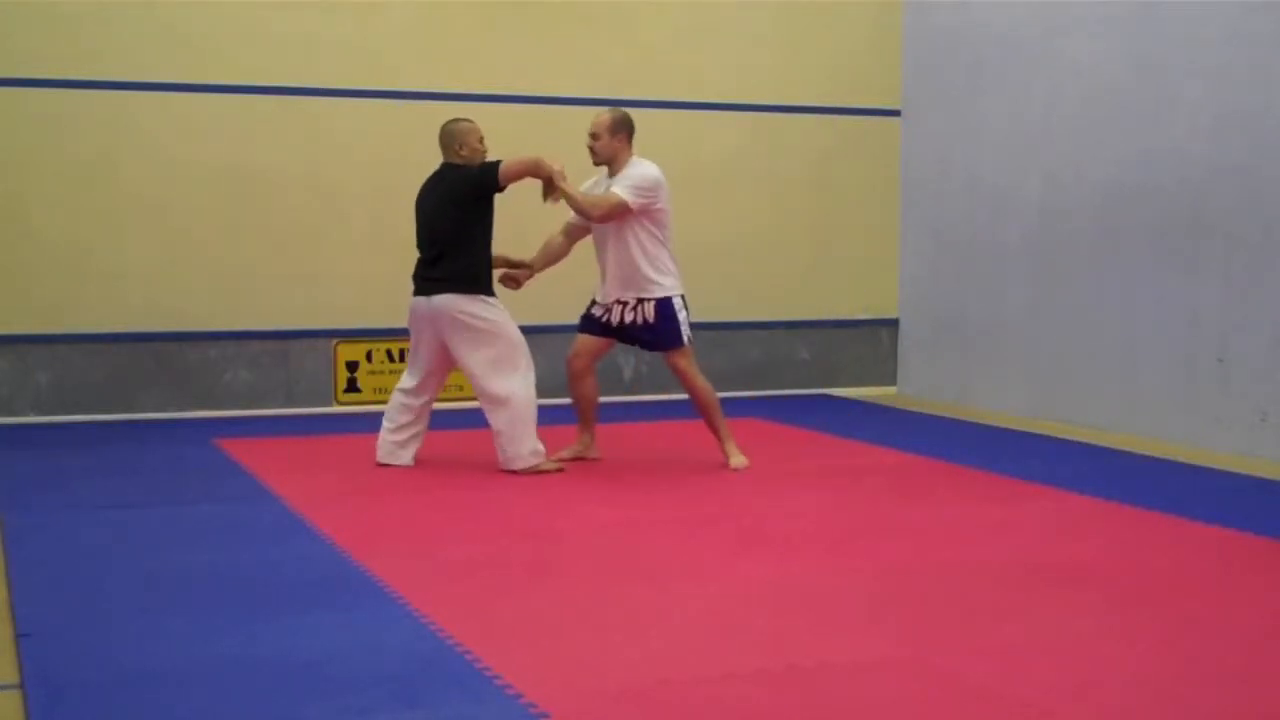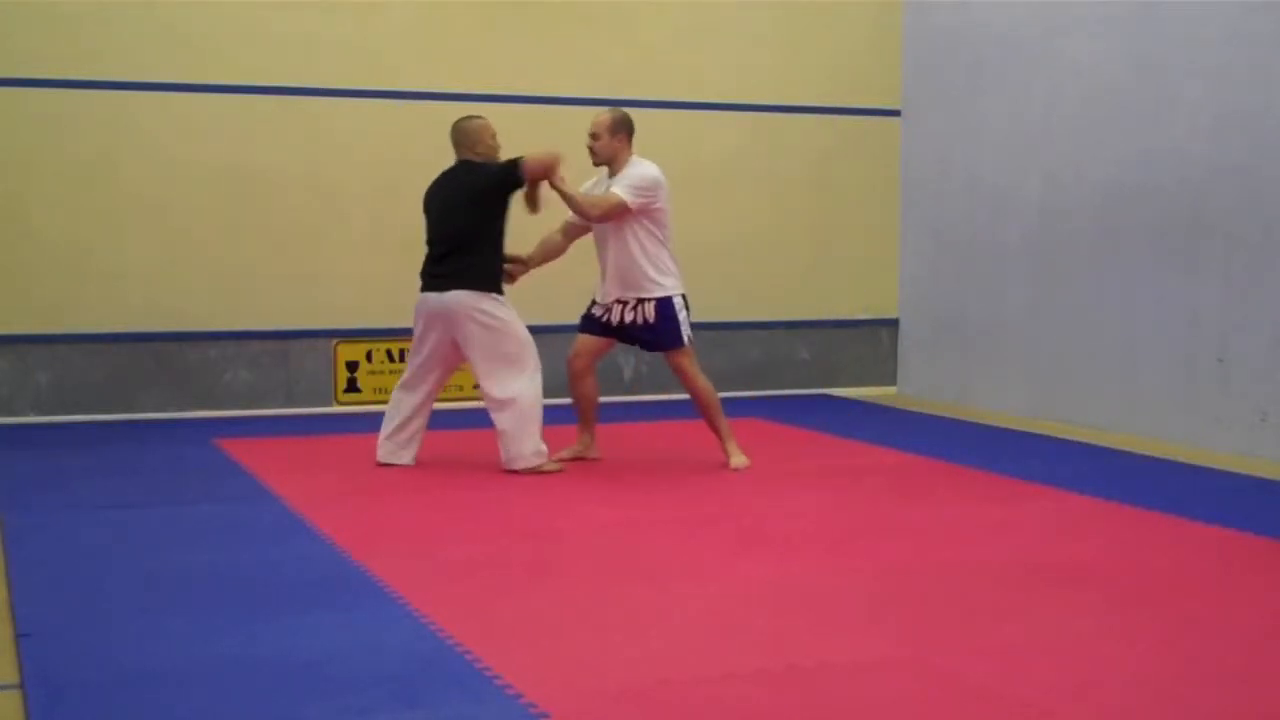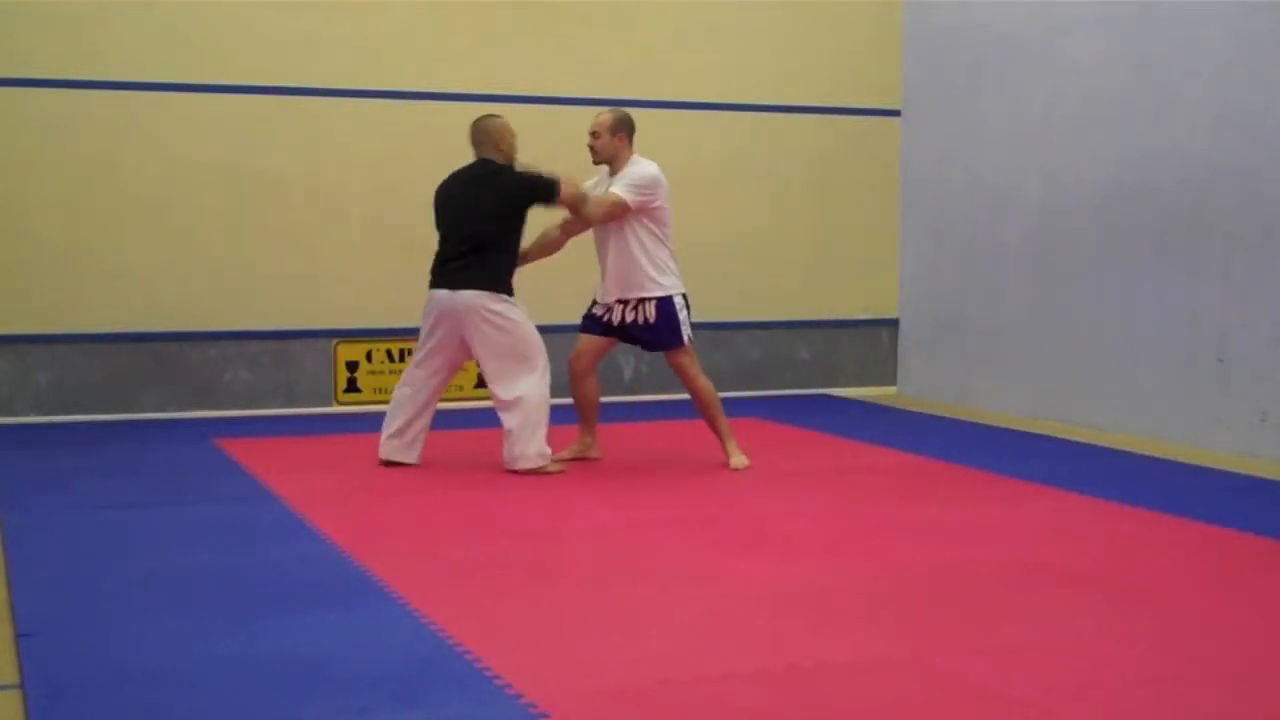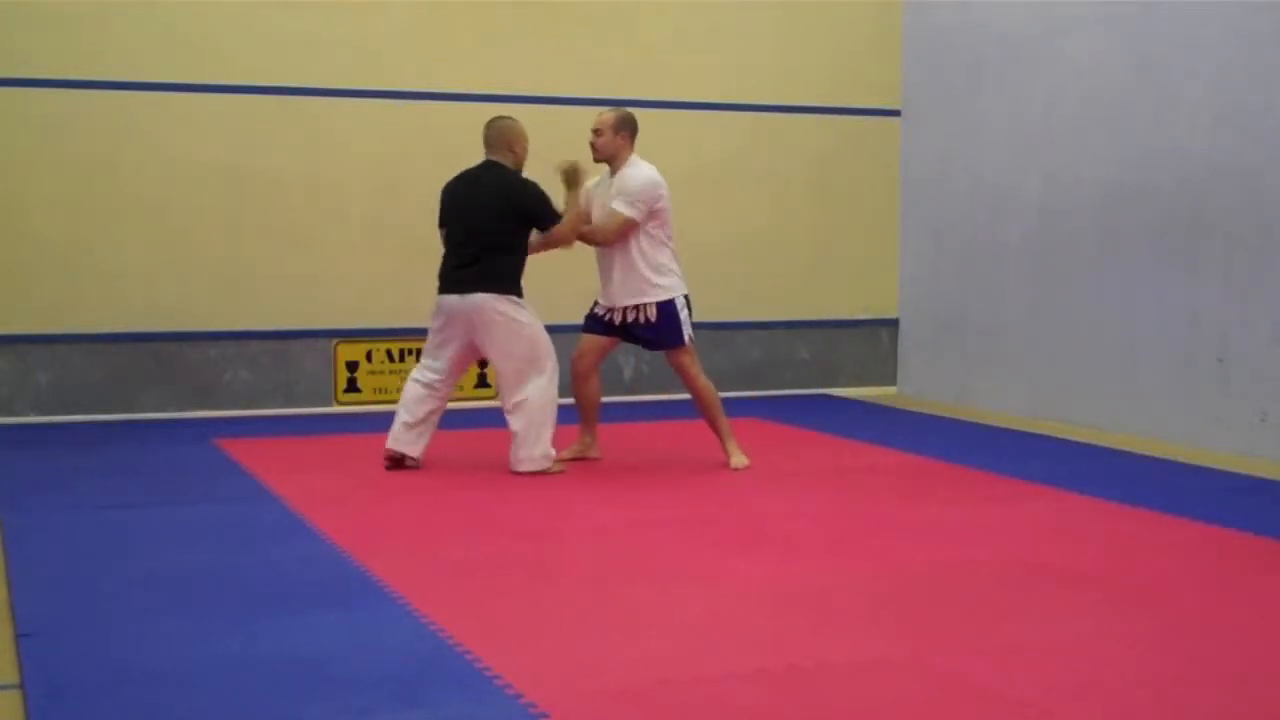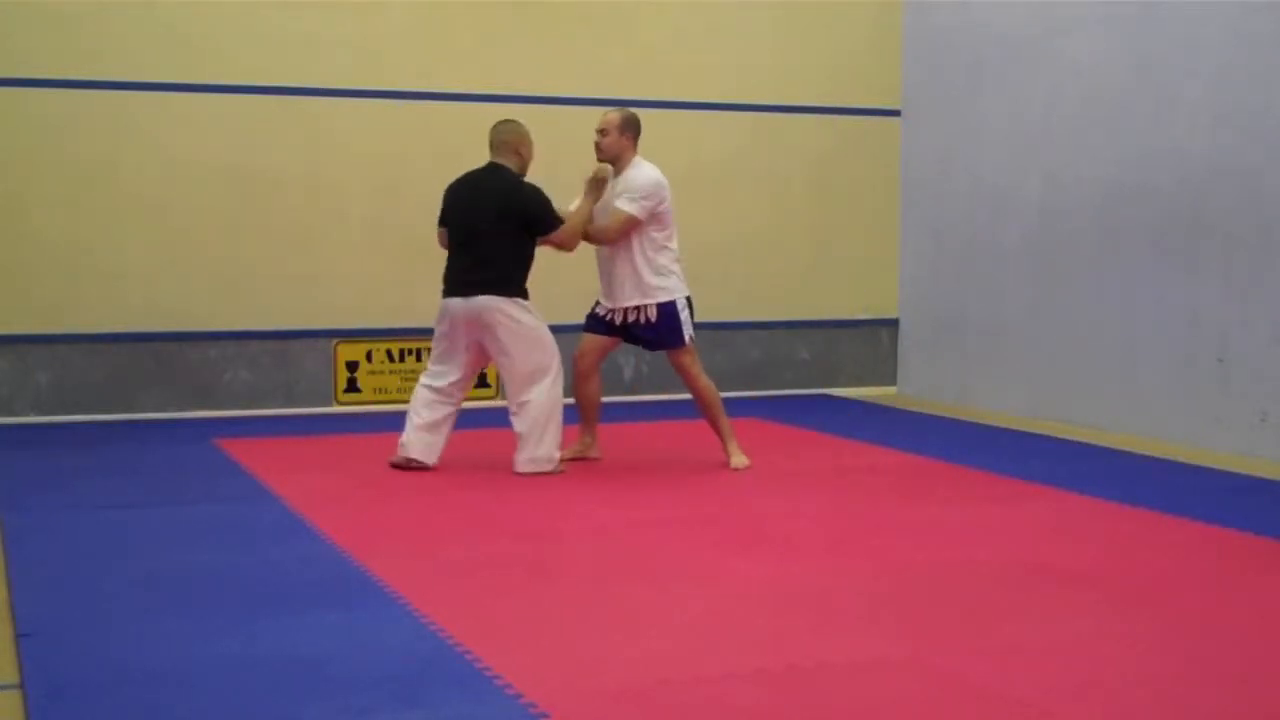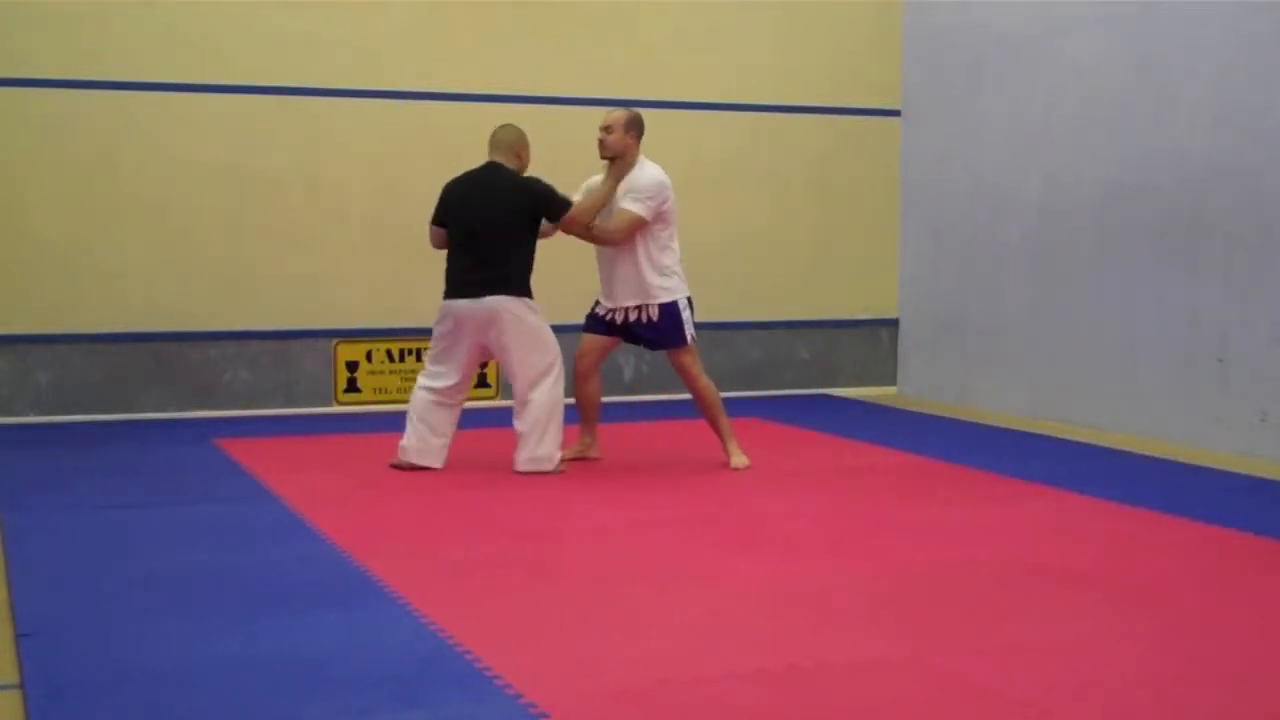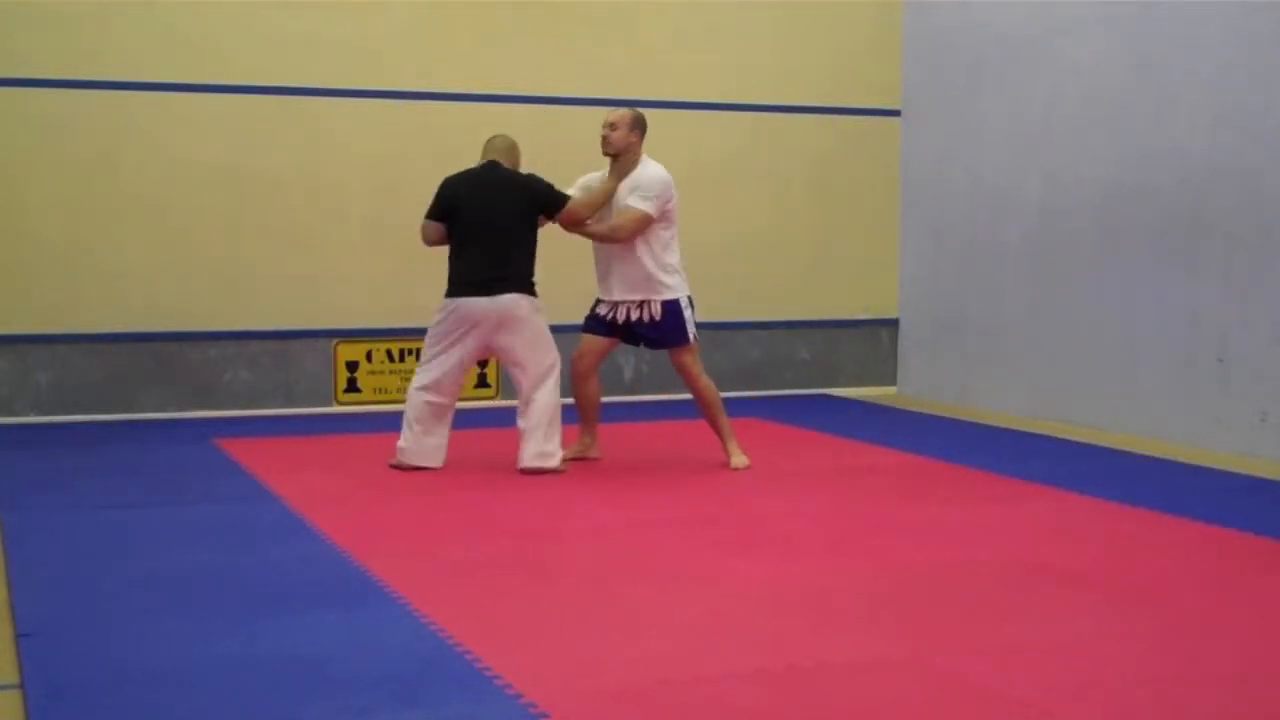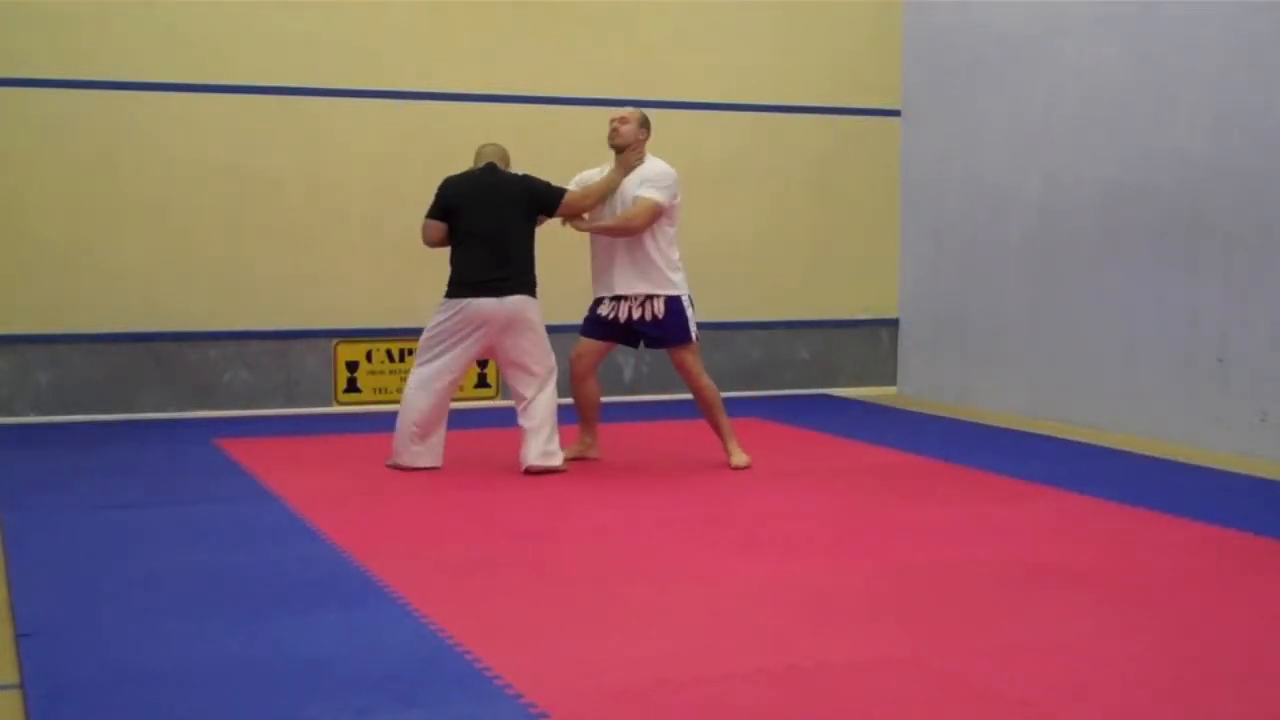
dt=0.1s
person 1, frame 1
left shoulder: (646, 176)
right shoulder: (596, 186)
left elbow: (598, 211)
right elbow: (566, 237)
left wrist: (561, 186)
right wrist: (528, 271)
left hip: (657, 295)
right hip: (613, 296)
left knee: (686, 371)
right knee: (578, 361)
left ankle: (729, 446)
right ankle: (586, 442)
person 1, frame 2
left shoulder: (645, 176)
right shoulder: (597, 185)
left elbow: (597, 213)
right elbow: (565, 235)
left wrist: (561, 187)
right wrist: (522, 266)
left hip: (657, 294)
right hip: (613, 295)
left knee: (687, 371)
right knee: (579, 361)
left ankle: (730, 446)
right ankle: (586, 442)
person 1, frame 3
left shoulder: (645, 175)
right shoulder: (597, 184)
left elbow: (598, 214)
right elbow: (562, 232)
right wrist: (519, 257)
left hip: (657, 294)
right hip: (614, 295)
left knee: (688, 371)
right knee: (580, 362)
left ankle: (731, 446)
right ankle: (587, 442)
person 1, frame 4
left shoulder: (642, 179)
right shoulder: (599, 186)
left elbow: (607, 235)
right elbow: (575, 228)
left hip: (659, 295)
right hip: (615, 296)
left knee: (689, 371)
right knee: (582, 362)
left ankle: (731, 446)
right ankle: (587, 442)
person 1, frame 5
left shoulder: (646, 180)
right shoulder: (601, 184)
left elbow: (609, 233)
left hip: (660, 296)
right hip: (617, 297)
left knee: (690, 371)
right knee: (583, 362)
left ankle: (731, 446)
right ankle: (587, 442)
person 1, frame 6
left shoulder: (650, 179)
right shoulder: (597, 185)
left elbow: (615, 234)
left wrist: (574, 226)
left hip: (661, 295)
right hip: (616, 296)
left knee: (691, 371)
right knee: (584, 362)
left ankle: (732, 447)
right ankle: (588, 442)
person 1, frame 7
left shoulder: (653, 178)
right shoulder: (594, 182)
left elbow: (622, 231)
left wrist: (577, 225)
left hip: (661, 294)
right hip: (615, 295)
left knee: (691, 371)
right knee: (583, 362)
left ankle: (732, 446)
right ankle: (587, 442)
person 1, frame 8
left shoulder: (660, 173)
right shoulder: (591, 178)
left elbow: (637, 221)
left wrist: (590, 225)
left hip: (662, 291)
right hip: (613, 293)
left knee: (691, 370)
right knee: (581, 363)
left ankle: (730, 445)
right ankle: (587, 442)
person 2, frame 1
left shoulder: (432, 188)
right shoulder: (471, 179)
right elbow: (529, 164)
left wrist: (502, 262)
right wrist: (551, 177)
left hip: (426, 299)
right hip: (464, 300)
left knee: (420, 378)
right knee: (511, 370)
left ankle: (393, 450)
right ankle: (523, 456)
person 2, frame 2
left shoulder: (438, 188)
right shoulder: (493, 176)
right elbow: (548, 160)
left wrist: (500, 258)
right wrist: (532, 187)
left hip: (433, 296)
right hip: (476, 297)
left knee: (420, 376)
right knee: (517, 368)
left ankle: (393, 449)
right ankle: (526, 456)
person 2, frame 3
left shoulder: (450, 186)
right shoulder: (515, 182)
right elbow: (576, 199)
right wrist: (549, 191)
left hip: (442, 294)
right hip: (486, 298)
left knee: (425, 374)
right knee: (526, 369)
left ankle: (396, 449)
right ankle: (529, 456)
person 2, frame 4
left shoulder: (456, 186)
right shoulder: (522, 190)
right elbow: (564, 236)
right wrist: (573, 191)
left hip: (451, 297)
right hip: (497, 300)
left knee: (432, 372)
right knee: (535, 371)
left ankle: (402, 446)
right ankle: (534, 457)
person 2, frame 5
left shoulder: (458, 188)
right shoulder: (524, 194)
right elbow: (566, 241)
right wrist: (592, 198)
left hip: (456, 301)
right hip: (502, 303)
left knee: (442, 377)
right knee: (540, 375)
left ankle: (415, 451)
right ankle: (537, 458)
person 2, frame 6
left shoulder: (456, 187)
right shoulder: (528, 189)
left elbow: (438, 239)
right elbow: (580, 219)
right wrist: (611, 181)
left hip: (459, 302)
right hip: (507, 303)
left knee: (440, 377)
right knee: (540, 374)
left ankle: (417, 451)
right ankle: (538, 457)
person 2, frame 7
left shoulder: (454, 185)
right shoulder: (530, 187)
left elbow: (430, 236)
right elbow: (577, 213)
right wrist: (613, 180)
left hip: (464, 301)
right hip: (514, 302)
left knee: (435, 376)
right knee: (540, 374)
left ankle: (415, 453)
right ankle: (541, 457)
person 2, frame 8
left shoulder: (453, 186)
right shoulder: (526, 187)
left elbow: (431, 236)
right elbow: (578, 203)
right wrist: (619, 172)
left hip: (466, 302)
right hip: (517, 302)
left knee: (429, 375)
right knee: (536, 377)
left ankle: (410, 453)
right ankle: (541, 456)
